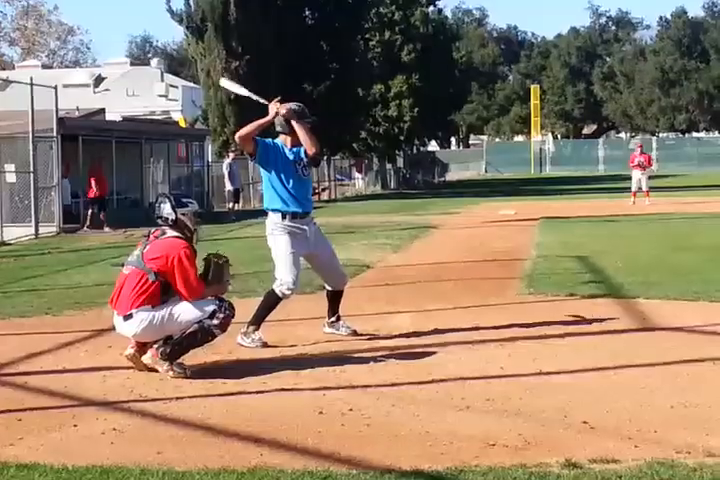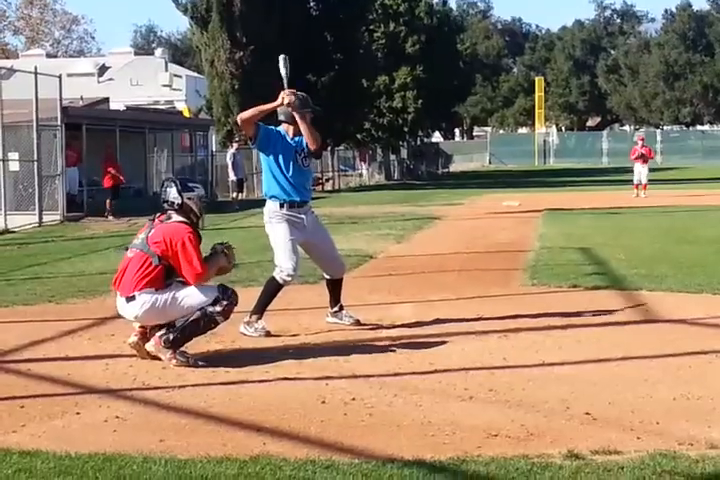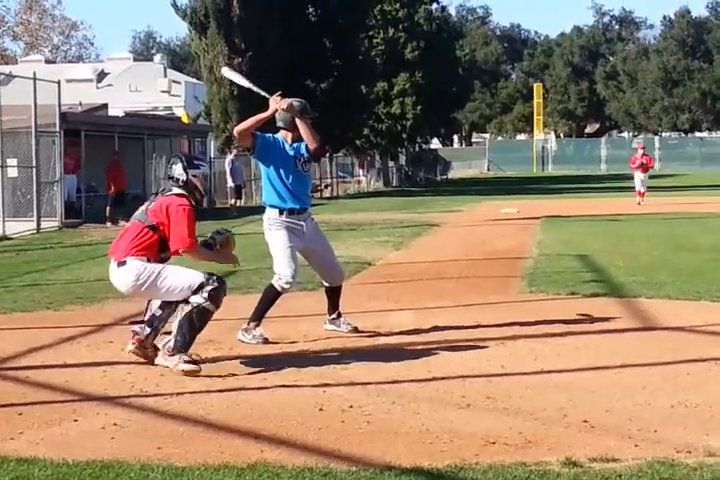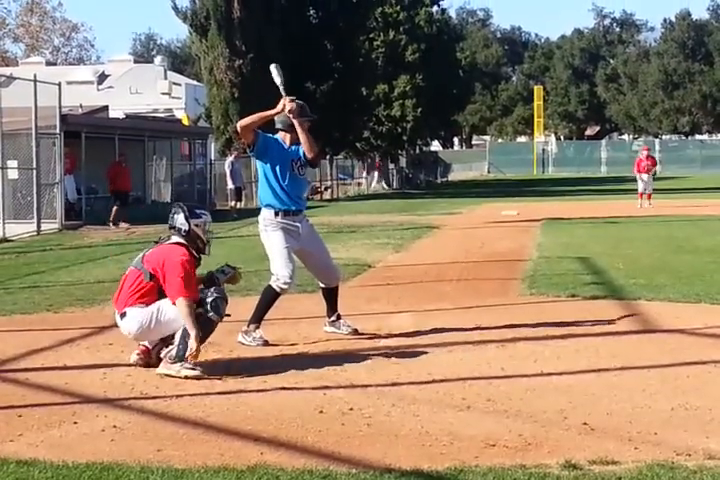
dt=0.5s
person 1, frame 1
left shoulder: (303, 152)
right shoulder: (268, 148)
left elbow: (314, 150)
right elbow: (240, 138)
left wrist: (292, 118)
right wrist: (270, 118)
left hip: (308, 224)
right hip: (282, 225)
left knee: (337, 277)
right knee: (286, 283)
left ankle: (333, 320)
right ankle: (249, 331)
person 1, frame 2
left shoulder: (304, 140)
right shoulder: (269, 136)
left elbow: (315, 146)
right elbow: (242, 119)
left wrist: (294, 110)
right wrist: (277, 103)
left hip: (306, 212)
right hip: (279, 213)
left knee: (335, 265)
right knee: (286, 269)
left ankle: (335, 310)
right ankle: (252, 319)
person 1, frame 3
left shoulder: (304, 147)
right shoulder: (268, 144)
left elbow: (316, 146)
right elbow: (239, 133)
left wrist: (294, 114)
right wrist: (269, 112)
left hip: (305, 219)
right hip: (279, 221)
left knee: (334, 272)
right knee: (285, 277)
left ankle: (333, 317)
right ankle: (250, 327)
person 1, frame 4
left shoulder: (300, 150)
right shoulder: (266, 144)
left elbow: (313, 156)
right elbow: (242, 127)
left wrist: (295, 119)
right wrist: (277, 111)
left hip: (300, 220)
right hip: (274, 221)
left knee: (329, 272)
right knee: (283, 277)
left ankle: (333, 319)
right ankle: (250, 329)
person 2, frame 1
left shoulder: (152, 239)
right shoulder: (179, 246)
right elbow: (195, 294)
left wrist: (207, 283)
right wrist: (219, 288)
left hip: (123, 318)
right hip: (141, 320)
left knee: (180, 301)
right knee: (223, 310)
left ankle: (141, 346)
right ankle: (162, 354)
person 2, frame 2
left shoulder: (157, 223)
right shoulder: (182, 231)
right elbow: (198, 277)
left wrist: (210, 264)
right wrist: (217, 261)
left hip: (126, 301)
right hip: (143, 302)
left knee: (184, 287)
right knee: (226, 297)
left ankle: (145, 333)
right ankle: (166, 343)
person 2, frame 3
left shoulder: (163, 199)
right shoulder: (181, 205)
left elbow: (173, 245)
right elbow: (187, 248)
left wrist: (208, 247)
right wrist: (219, 257)
left hip: (121, 268)
right hip: (135, 269)
left knee: (178, 288)
right knee: (212, 286)
left ankle: (142, 338)
right ankle: (172, 352)
person 2, frame 4
left shoulder: (167, 247)
right shoulder: (179, 256)
right elbow: (182, 299)
left wrist: (207, 280)
right wrist: (194, 334)
left hip: (129, 315)
right hip: (138, 319)
right knee: (215, 298)
left ankle: (149, 350)
right ankle: (174, 361)
